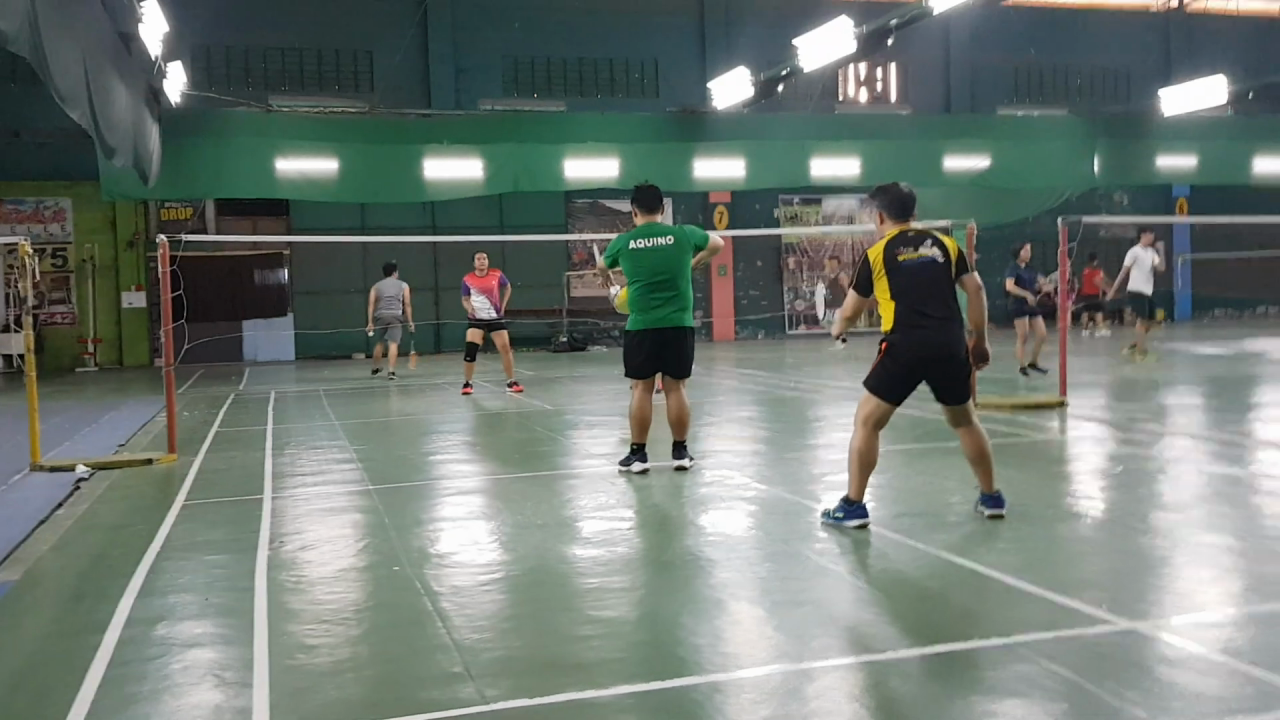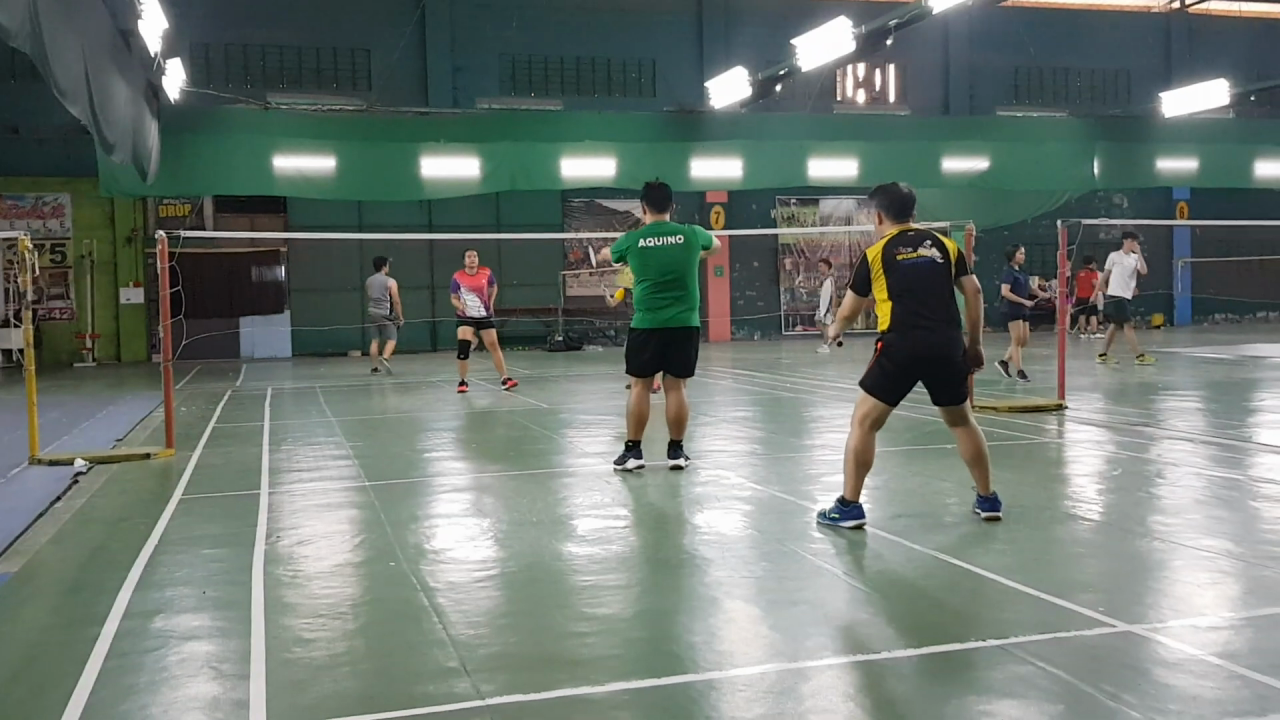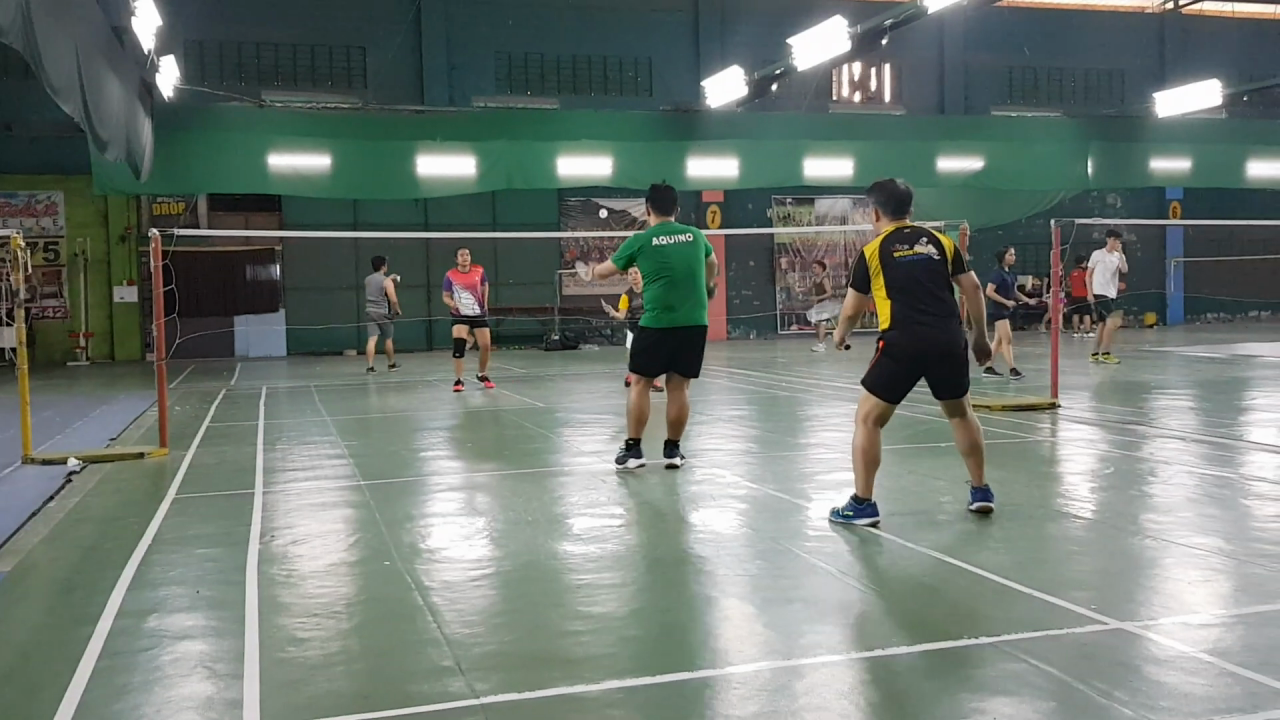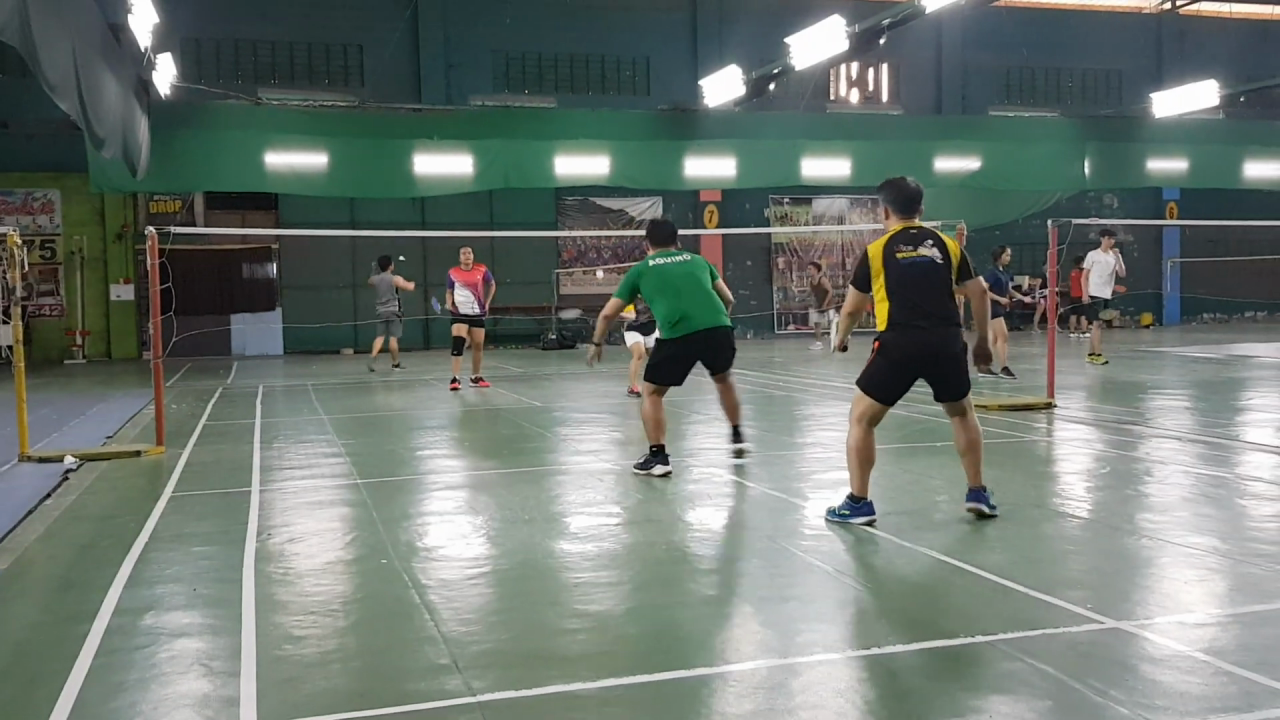
dt=0.3s
person 1, frame 1
left shoulder: (877, 254)
right shoulder: (945, 245)
left elbow: (852, 310)
right elbow: (976, 290)
left wrist: (837, 329)
right wrist: (980, 341)
left hip: (905, 347)
right hip: (950, 346)
left knee: (867, 422)
right knee: (965, 421)
left ankle: (853, 505)
right ankle: (991, 497)
person 1, frame 2
left shoulder: (875, 254)
right shoulder: (945, 245)
left elbow: (849, 310)
right elbow: (974, 293)
left wrist: (834, 331)
right wrist: (974, 344)
left hip: (901, 347)
right hip: (947, 346)
left knee: (863, 422)
right knee: (962, 422)
left ankle: (849, 506)
right ankle: (988, 499)
person 1, frame 3
left shoulder: (873, 251)
right shoulder: (940, 242)
left elbow: (852, 309)
right elbow: (972, 288)
left wrist: (840, 336)
right wrist: (980, 337)
left hip: (902, 344)
right hip: (948, 342)
left knee: (867, 419)
right knee: (961, 415)
left ankle: (863, 504)
right ankle: (981, 491)
person 1, frame 4
left shoulder: (876, 251)
right shoulder: (948, 245)
left elbow: (852, 307)
right elbow: (979, 293)
left wrist: (841, 337)
right wrist: (982, 341)
left hip: (898, 346)
right hip: (946, 345)
left knee: (861, 419)
right knee: (962, 414)
left ankle: (858, 502)
right ankle: (977, 492)
person 2, frame 1
left shoulder: (623, 242)
right shoulder: (684, 235)
left elbow: (602, 266)
right elbow: (719, 244)
right wrist: (694, 262)
left hip: (641, 327)
right hip: (679, 325)
left knee: (641, 389)
right knee: (676, 388)
left ankle: (638, 454)
right ankle: (681, 452)
person 2, frame 2
left shoulder: (632, 239)
right shoulder: (692, 234)
left elbow: (605, 256)
right elbow: (715, 245)
left wrist: (602, 252)
left hip: (647, 325)
right hip: (685, 324)
left knee: (640, 386)
right knee: (676, 387)
left ankle: (633, 451)
right ankle: (676, 450)
person 2, frame 3
left shoulder: (640, 241)
right shoulder: (696, 236)
left elbow: (603, 273)
right elbow: (714, 267)
left wrist: (594, 272)
right wrist: (710, 289)
left hip: (658, 324)
right hip: (695, 323)
left knee: (639, 384)
right knee: (678, 387)
left ankle: (632, 450)
right ankle: (672, 449)
person 2, frame 4
left shoulder: (641, 269)
right shoulder: (698, 260)
left elbow: (608, 314)
right elbow: (728, 299)
left wrist: (596, 344)
left hip: (677, 336)
right hip: (718, 328)
left knee: (651, 393)
right knee: (723, 378)
left ankle: (658, 456)
right ankle: (737, 436)
